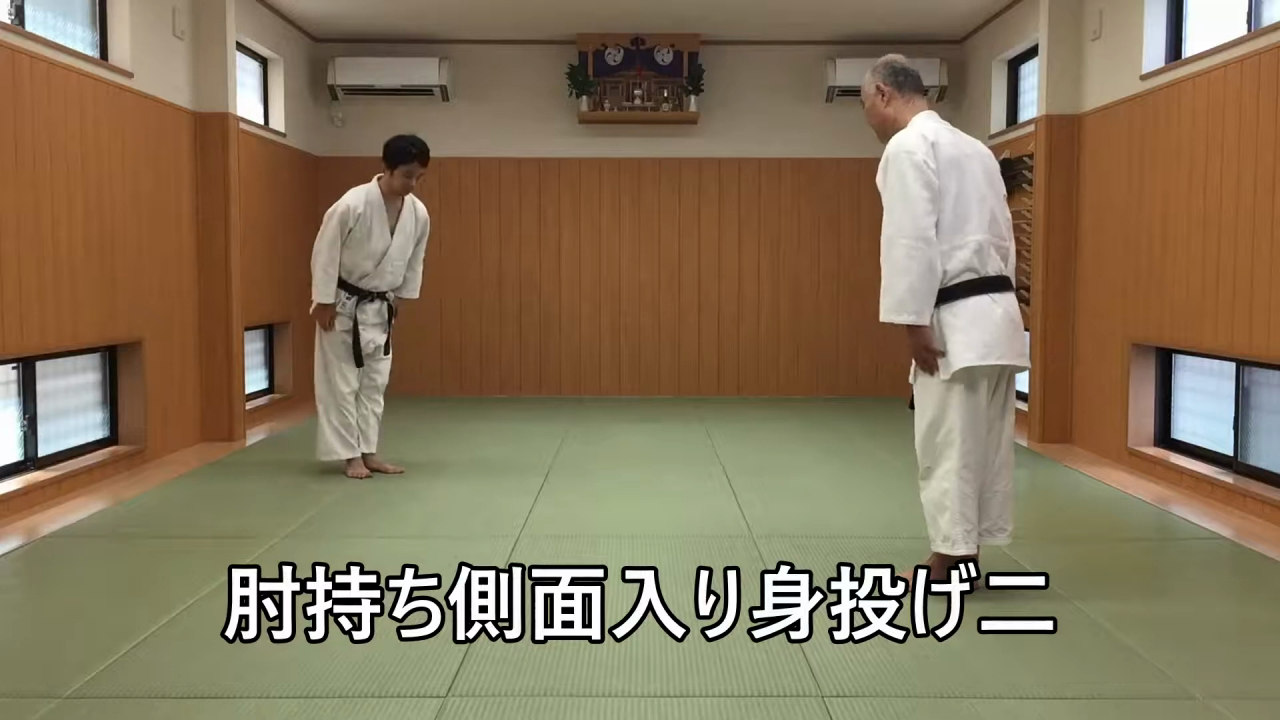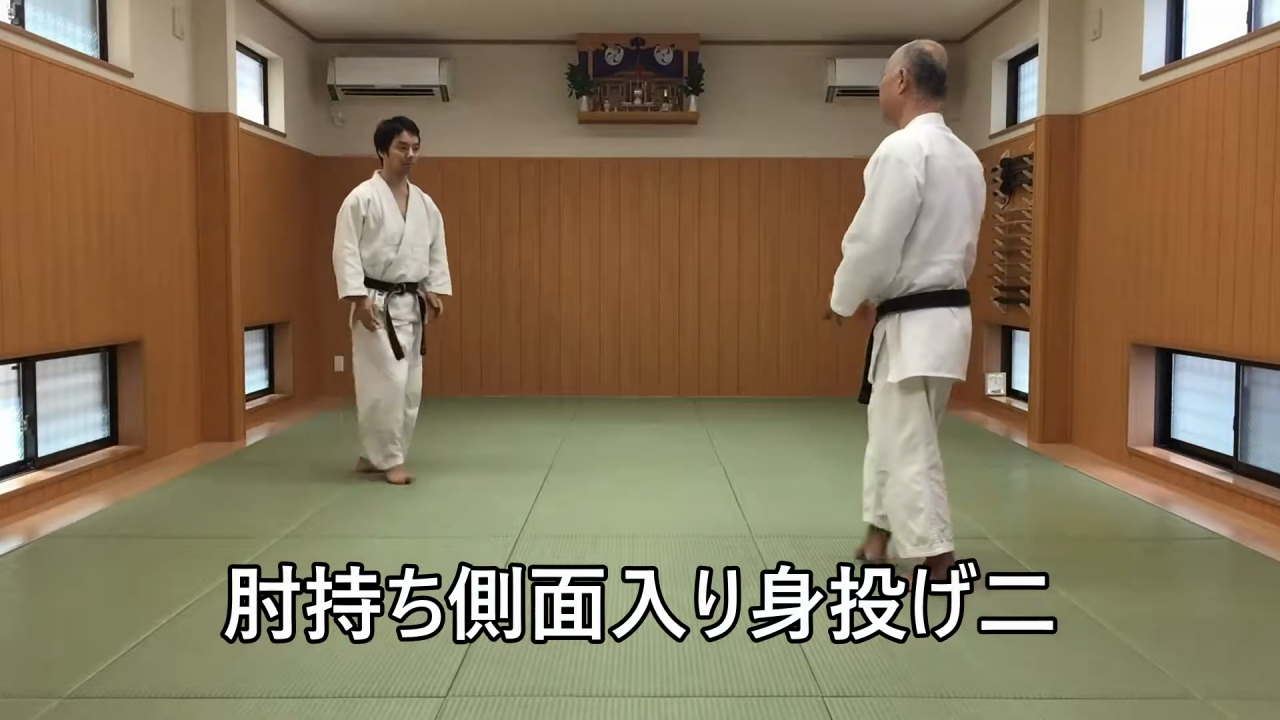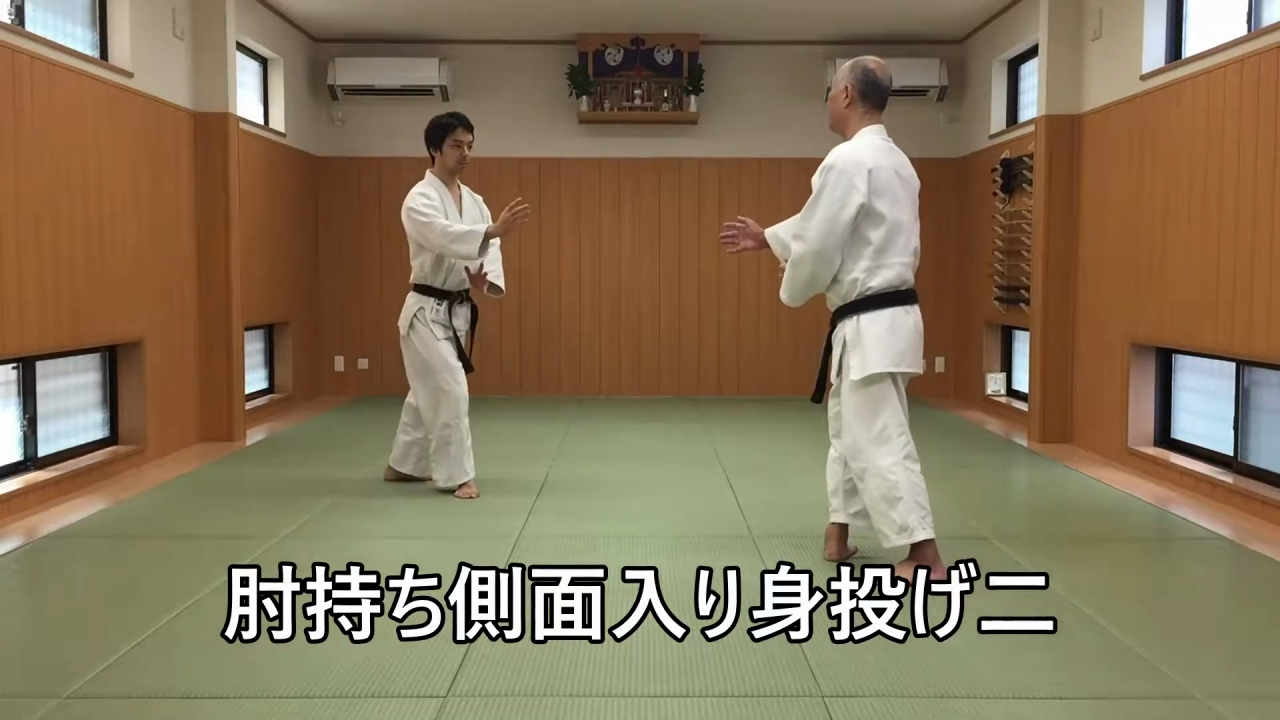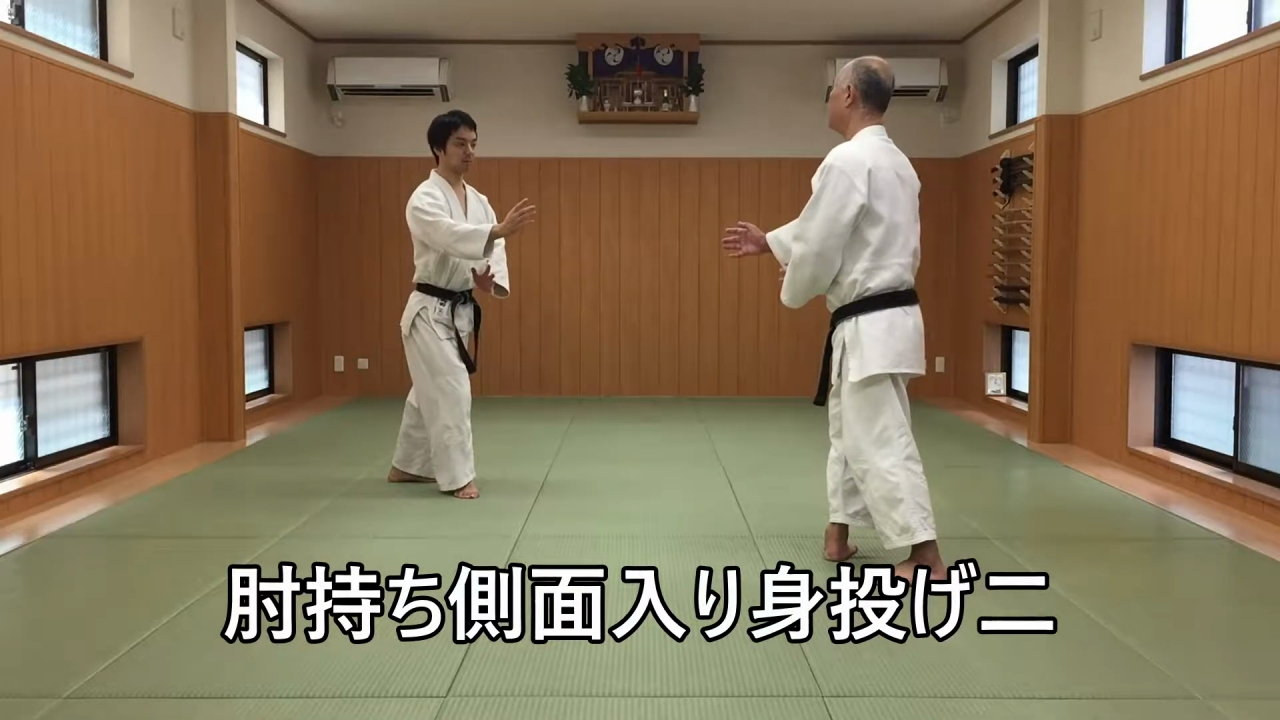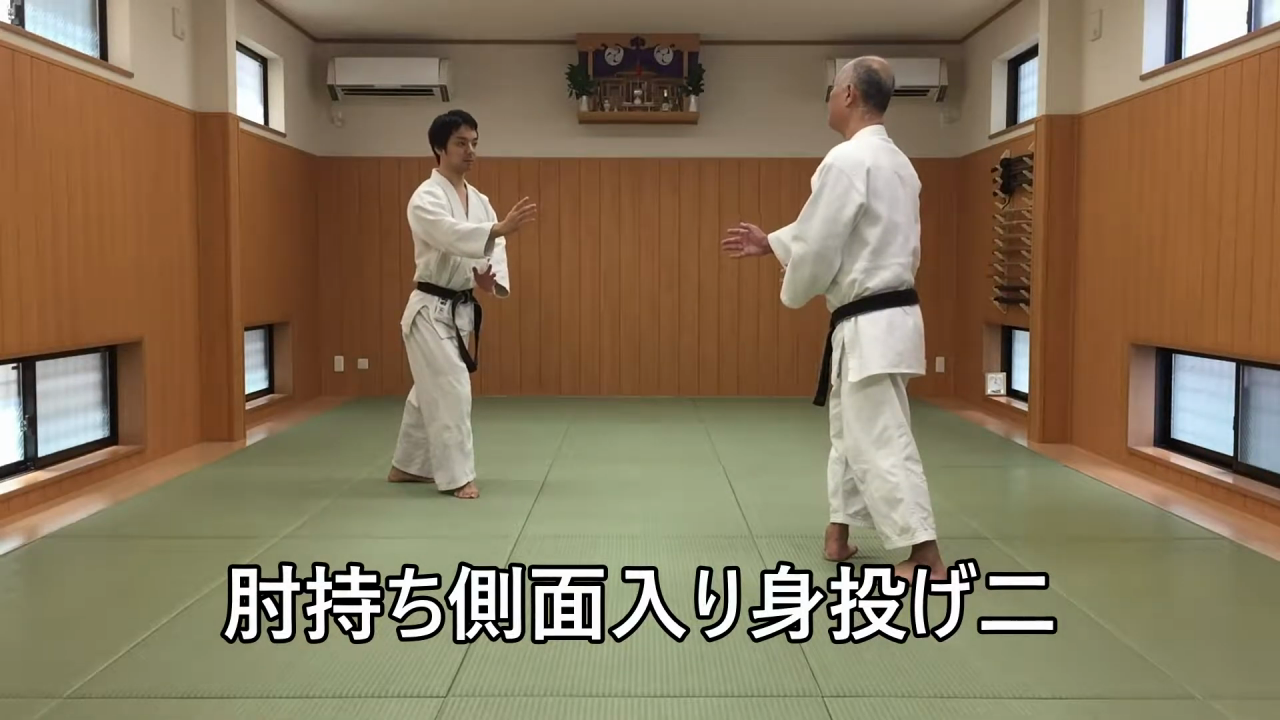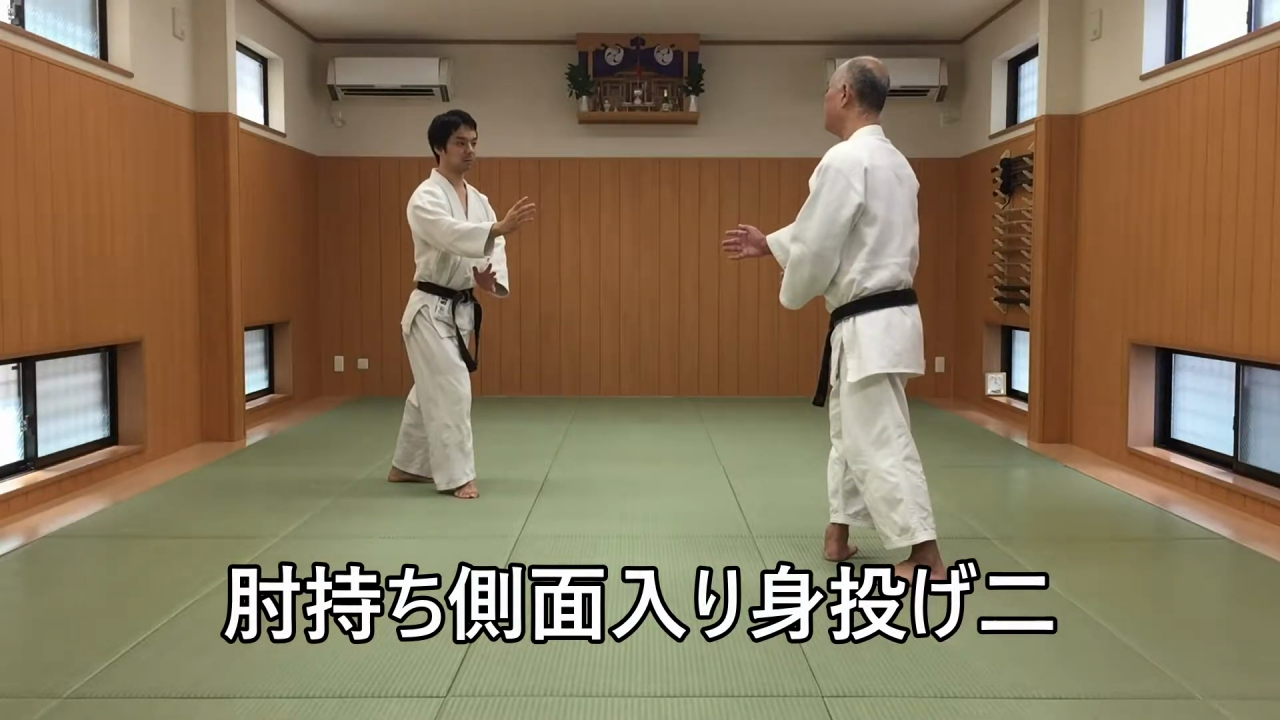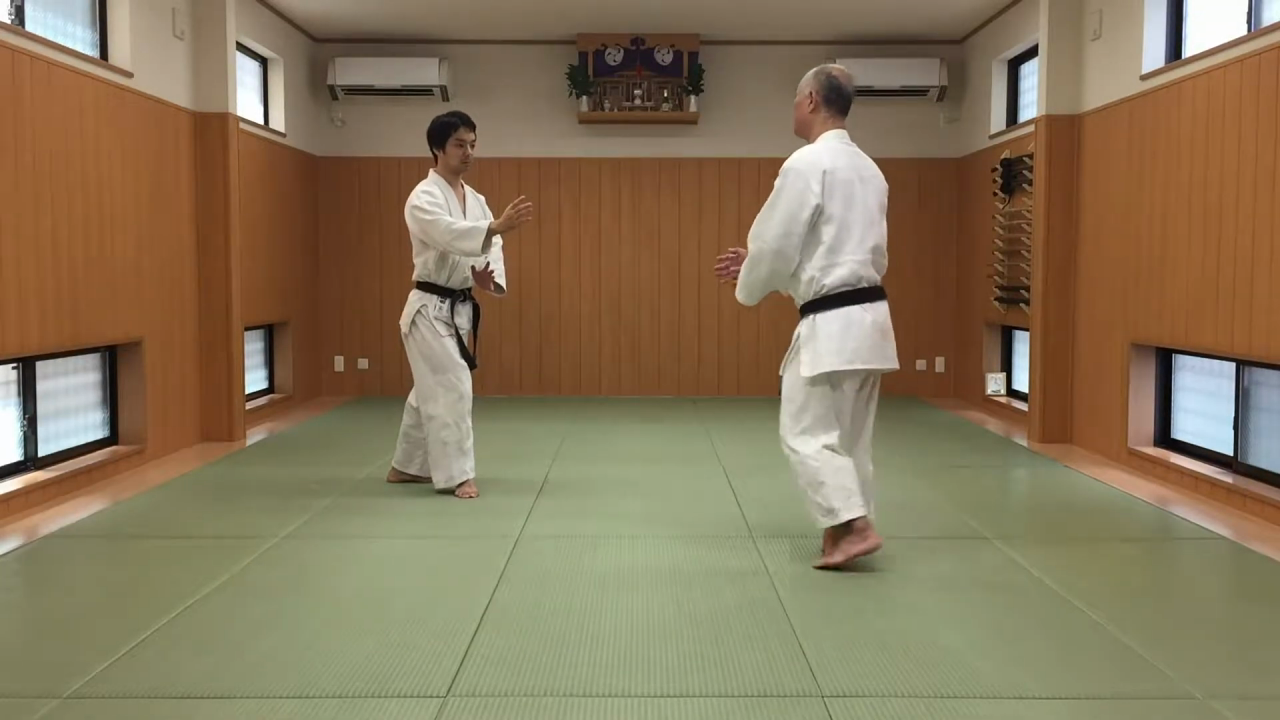
dt=0.7s
person 1, frame 1
left shoulder: (908, 146)
right shoulder: (974, 148)
left elbow: (911, 240)
right elbow: (1001, 234)
left wrist: (913, 321)
left hip: (957, 316)
right hip: (997, 309)
left knee: (948, 445)
right knee: (986, 443)
left ankle: (951, 559)
right ankle: (964, 551)
person 1, frame 2
left shoulder: (903, 149)
right shoulder: (964, 156)
left elbow: (875, 243)
left wrist: (842, 297)
left hip: (914, 323)
right hip: (947, 313)
left knee: (907, 448)
right knee: (890, 432)
left ankle: (938, 563)
right ankle: (880, 534)
person 1, frame 3
left shoulder: (849, 159)
right shoulder: (894, 160)
left elbow: (818, 244)
left wrist: (792, 292)
right wrist: (767, 237)
left hip: (870, 323)
right hip: (883, 315)
left knee: (880, 444)
right knee: (849, 432)
left ankle: (925, 555)
right ankle: (839, 534)
person 1, frame 4
left shoulder: (848, 160)
right shoulder: (893, 161)
left elbow: (820, 244)
left wrist: (792, 292)
right wrist: (769, 241)
left hip: (869, 324)
right hip: (883, 317)
left knee: (881, 444)
right knee: (849, 432)
left ankle: (927, 558)
right ankle: (839, 535)
person 1, frame 5
left shoulder: (848, 160)
right shoulder: (895, 161)
left elbow: (819, 245)
left wrist: (792, 292)
right wrist: (770, 242)
left hip: (869, 324)
right hip: (885, 315)
left knee: (880, 444)
right knee: (850, 433)
left ankle: (926, 557)
right ankle: (839, 535)
person 1, frame 6
left shoulder: (845, 160)
right shoulder: (893, 161)
left elbow: (818, 245)
left wrist: (792, 294)
right wrist: (770, 244)
left hip: (868, 324)
right hip: (887, 316)
left knee: (880, 444)
right knee: (850, 433)
left ankle: (925, 556)
right ankle: (838, 534)
person 1, frame 7
left shoulder: (807, 163)
right shoulder: (868, 168)
left elbow: (776, 245)
left wrist: (750, 287)
right wrist: (757, 261)
left hip: (831, 320)
right hip: (867, 312)
left knee: (806, 433)
right knee: (847, 436)
left ankle: (855, 529)
right ankle: (838, 531)
person 2, frame 1
left shoulder: (418, 213)
right shoulder: (353, 205)
left elbow: (413, 261)
right elbow: (325, 254)
left wrist: (400, 298)
right wrist: (324, 303)
left hip: (379, 308)
right hip: (344, 303)
left knee: (374, 384)
right knee: (341, 383)
left ankle: (368, 452)
right ankle: (350, 455)
person 2, frame 2
left shoulder: (424, 203)
right shoulder: (361, 198)
left elbow: (436, 251)
right elbow: (345, 252)
left wrist: (436, 290)
right wrist: (361, 298)
left hip: (411, 304)
right hip: (375, 304)
left knee: (408, 386)
right knee: (388, 384)
left ankle: (376, 455)
right ankle: (388, 459)
person 2, frame 3
left shoulder: (473, 201)
right shoulder: (420, 199)
left elbow: (489, 247)
right elbow: (445, 236)
left wrist: (487, 277)
right wrist: (493, 230)
left hip: (457, 310)
right hip: (428, 311)
left knee: (427, 393)
right knee: (450, 393)
left ankle: (403, 464)
right ankle: (458, 475)
person 2, frame 4
left shoulder: (477, 200)
right shoulder: (424, 199)
left elbow: (491, 246)
right elbow: (450, 236)
left wrist: (492, 278)
right wrist: (500, 230)
left hip: (460, 310)
right hip: (430, 311)
left knee: (428, 391)
right knee: (451, 392)
left ankle: (407, 465)
right ankle: (458, 476)
person 2, frame 5
left shoulder: (478, 200)
right shoulder: (426, 198)
left elbow: (492, 246)
right elbow: (451, 234)
left wrist: (493, 279)
right wrist: (501, 228)
left hip: (460, 309)
right hip: (431, 309)
left knee: (429, 391)
right knee: (451, 391)
left ankle: (407, 465)
right ankle: (457, 475)
person 2, frame 6
left shoulder: (477, 200)
right shoulder: (426, 198)
left elbow: (492, 245)
right elbow: (451, 234)
left wrist: (492, 278)
right wrist: (500, 227)
left hip: (460, 309)
right hip: (431, 309)
left knee: (430, 390)
right knee: (451, 391)
left ankle: (407, 465)
right ankle: (457, 475)
person 2, frame 7
left shoulder: (474, 200)
right shoulder: (423, 198)
left elbow: (489, 245)
right elbow: (449, 233)
left wrist: (490, 276)
right wrist: (498, 226)
left hip: (459, 307)
right hip: (431, 308)
left knee: (432, 391)
right knee: (453, 389)
left ankle: (407, 466)
right ankle: (456, 474)
